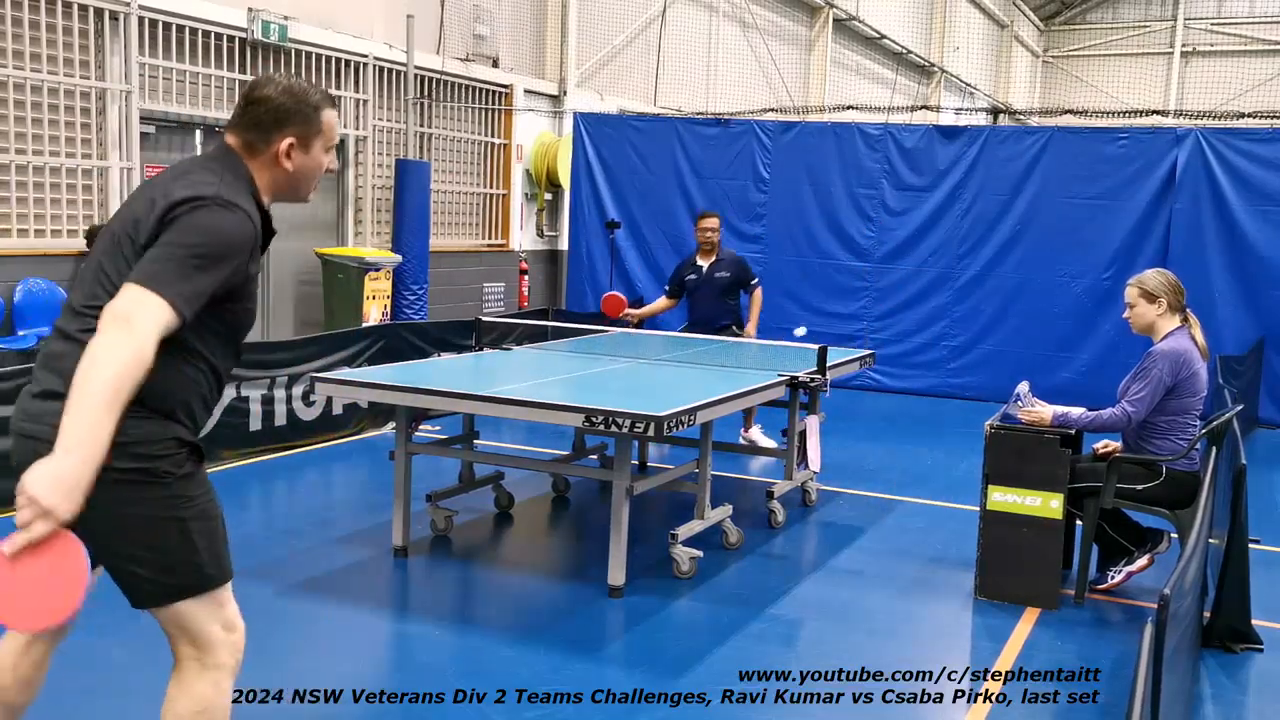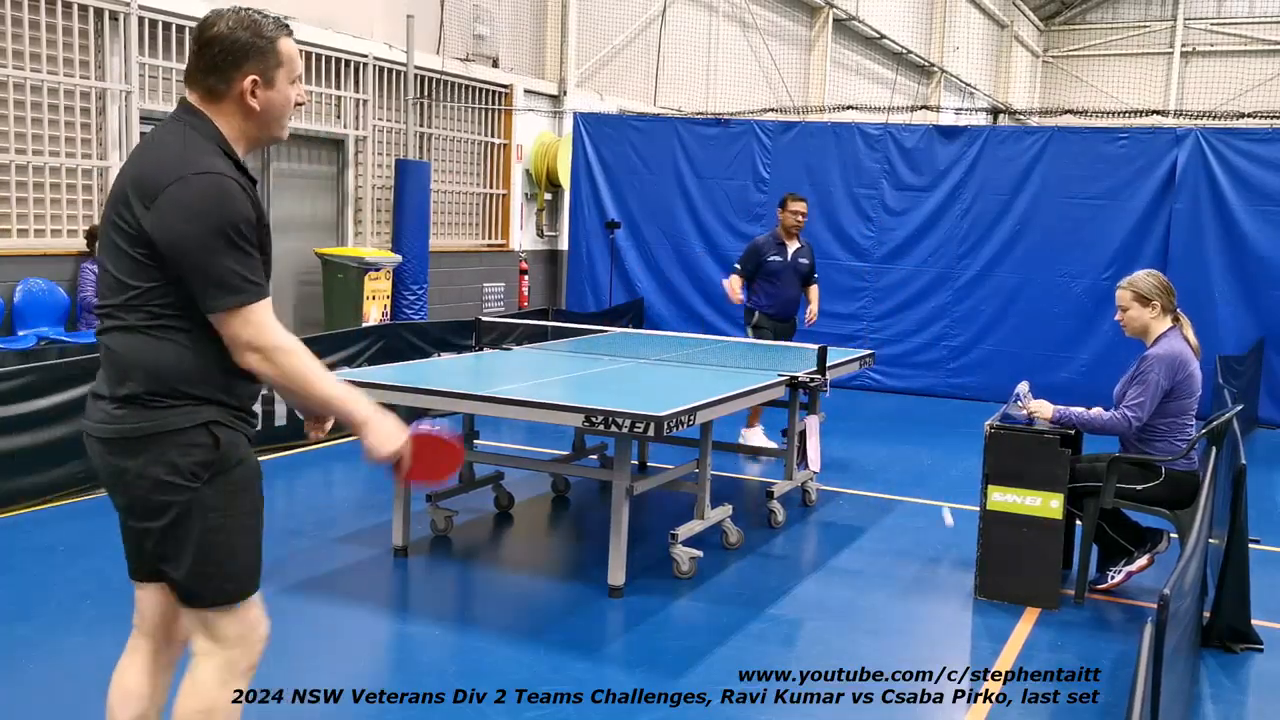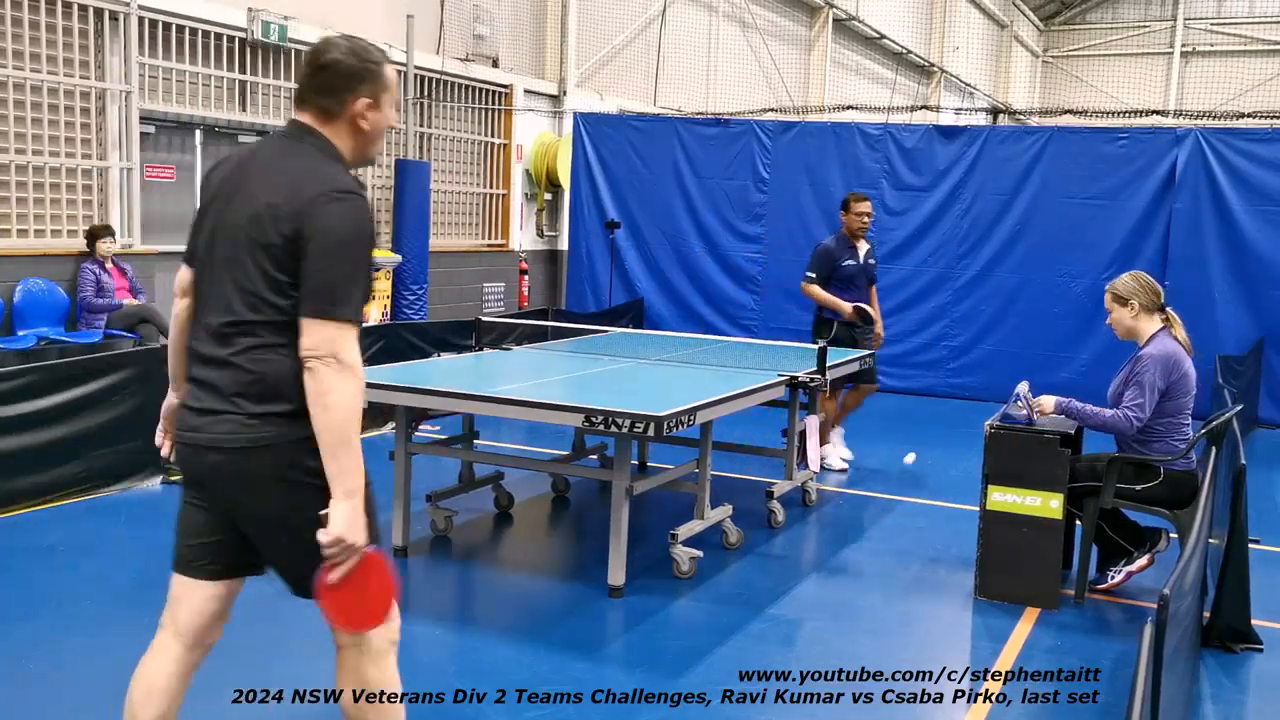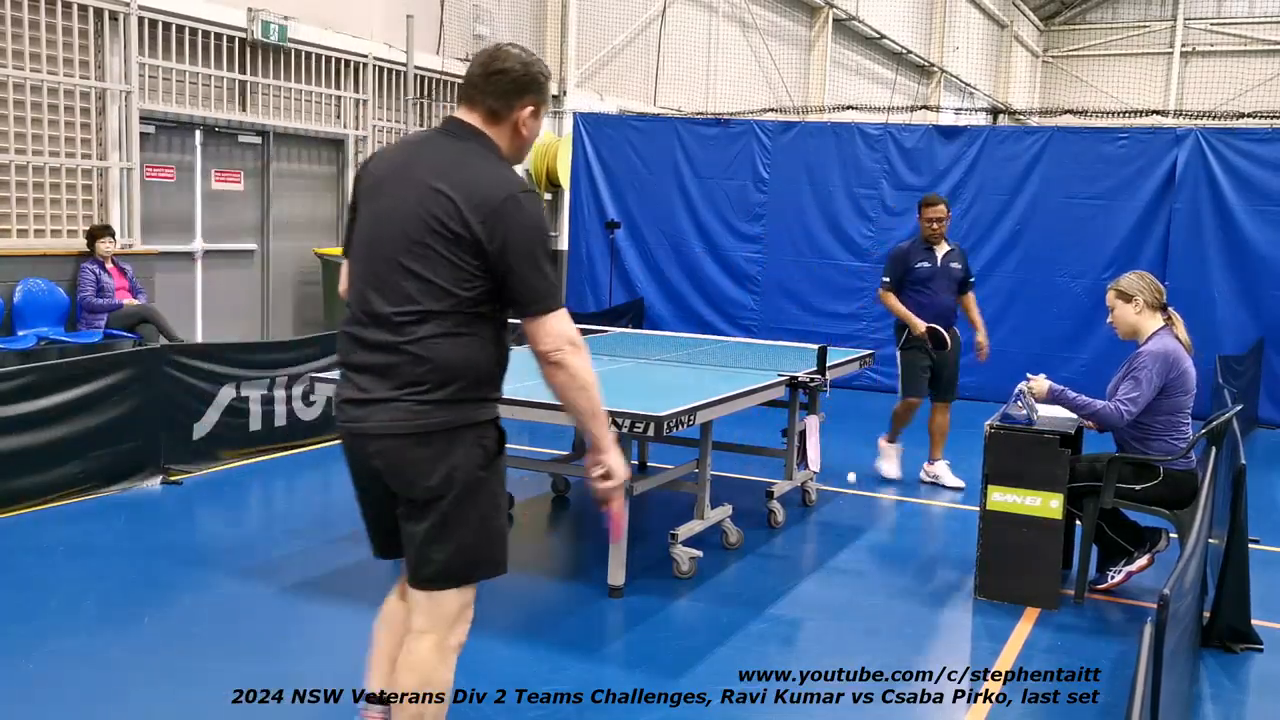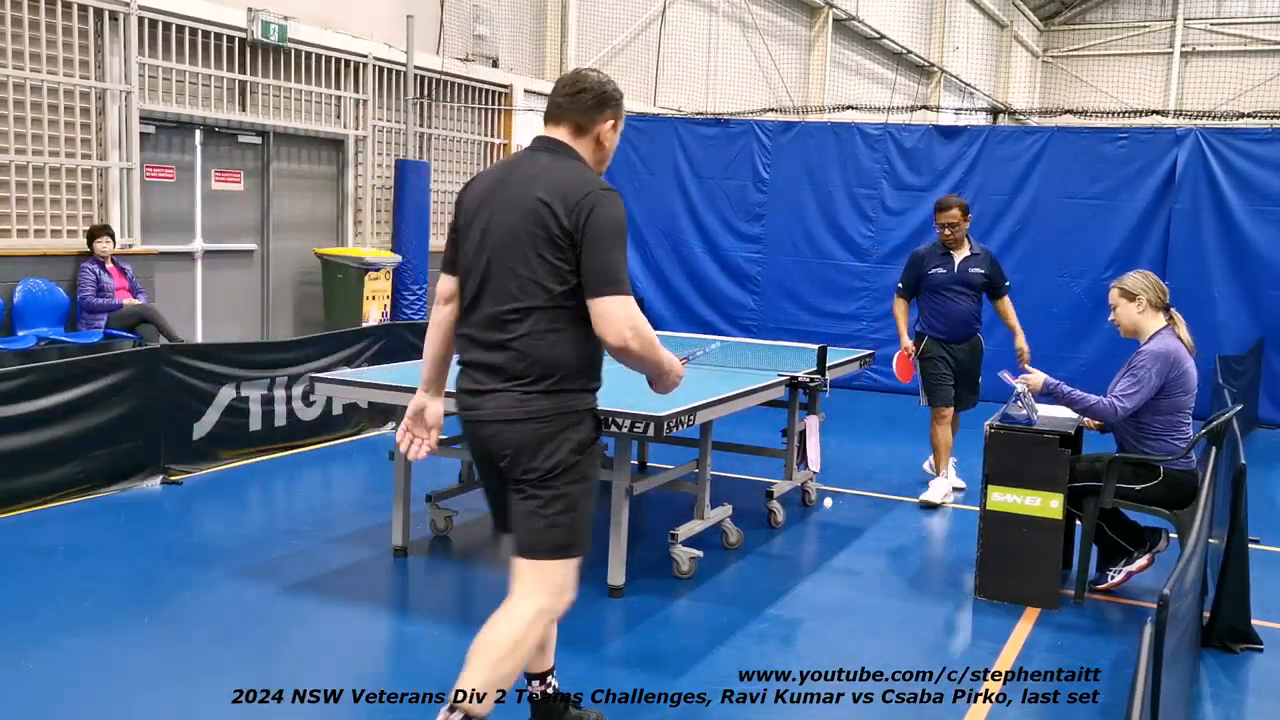
dt=0.5s
person 1, frame 1
left shoulder: (191, 180)
right shoulder: (226, 218)
right elbow: (128, 329)
right wrist: (75, 463)
right hip: (116, 447)
right knee: (214, 644)
person 1, frame 2
left shoulder: (180, 156)
right shoulder: (200, 185)
right elbow: (256, 342)
left wrist: (311, 388)
right wrist: (365, 415)
left hip: (142, 428)
right hip: (177, 437)
left knee: (161, 631)
right knee: (234, 638)
person 1, frame 3
left shoulder: (233, 170)
right shoulder: (337, 200)
left elbow: (188, 293)
right elbow: (327, 358)
left wrist: (182, 391)
right wrist: (349, 495)
left hip: (212, 434)
right hip: (282, 445)
left knee: (189, 629)
right knee: (370, 629)
person 1, frame 4
left shoulder: (381, 164)
right shoulder: (504, 197)
right elbow: (555, 347)
right wrist: (604, 445)
left hip: (360, 413)
right hip: (442, 429)
left knee: (411, 593)
right knee: (439, 620)
person 1, frame 5
left shoulder: (480, 186)
right shoulder: (593, 197)
left elbow: (446, 300)
right elbow: (617, 328)
left wrist: (430, 391)
right wrist: (665, 367)
left hip: (484, 408)
right hip: (549, 417)
left knee: (531, 566)
right knee: (543, 592)
person 2, frame 1
left shoulder: (1167, 353)
right shoulder: (1177, 345)
left elbow: (1127, 415)
left wrist: (1058, 418)
right wrist: (1124, 444)
left hip: (1167, 476)
right hip: (1162, 465)
left knee: (1065, 479)
right knee: (1065, 467)
left ankle: (1141, 543)
right ankle: (1120, 556)
person 2, frame 2
left shoulder: (1163, 356)
right shoulder: (1165, 347)
left elbow: (1128, 421)
left wrist: (1058, 414)
right wrist: (1104, 416)
left hip: (1166, 476)
right hip: (1157, 465)
left knee: (1065, 479)
right knee: (1066, 467)
left ankle: (1139, 542)
right ankle: (1119, 557)
person 2, frame 3
left shoulder: (1157, 356)
right shoulder: (1156, 348)
left elbow: (1128, 422)
left wrist: (1063, 406)
right wrist: (1100, 415)
left hip: (1164, 477)
right hip: (1155, 466)
left knee: (1063, 479)
right knee: (1065, 468)
left ankle: (1139, 542)
right ankle: (1119, 555)
person 2, frame 4
left shoulder: (1157, 353)
right shoulder: (1156, 346)
left elbow: (1120, 413)
left wrist: (1054, 393)
right wrist: (1102, 421)
left hip: (1165, 476)
right hip: (1154, 465)
left knee: (1063, 478)
right knee: (1064, 467)
left ankle: (1140, 542)
right ankle: (1119, 556)
person 2, frame 5
left shoulder: (1159, 353)
right shoulder: (1157, 347)
left elbow: (1114, 408)
right elbow: (1128, 410)
left wrist: (1049, 386)
right wrist: (1104, 422)
left hip: (1165, 476)
right hip: (1154, 466)
left knee: (1063, 479)
right knee: (1065, 468)
left ankle: (1140, 542)
right ankle: (1119, 555)
person 3, frame 1
left shoulder: (734, 261)
right shoulder: (685, 266)
left elbow: (755, 291)
right elbow: (669, 299)
left wrist: (752, 324)
right wrist: (639, 313)
left hip: (727, 333)
right hip: (694, 333)
left ankle: (750, 430)
person 3, frame 2
left shoulder: (806, 250)
right shoulder: (760, 245)
left elbow: (811, 283)
right elbow: (737, 275)
left wrist: (813, 304)
right wrist: (734, 290)
left hip: (787, 323)
right hip: (760, 318)
left ankle: (750, 429)
right ankle: (752, 429)
person 3, frame 3
left shoulder: (869, 251)
right shoulder: (828, 248)
right elbow: (808, 286)
left wrist: (878, 321)
right wrist: (840, 305)
left hip: (859, 329)
right hip: (833, 328)
left knee: (867, 385)
right knee: (831, 389)
left ankle: (832, 427)
right ankle: (824, 447)
person 3, frame 4
left shoulder: (958, 255)
right shoulder: (904, 252)
left elbow: (966, 294)
right elbow: (885, 293)
left wrist: (979, 329)
right wrist: (914, 321)
left hip: (948, 340)
right hip: (913, 338)
left knee: (943, 402)
right knee: (911, 400)
left ankle: (934, 465)
right ankle: (889, 443)
person 3, frame 5
left shoulder: (984, 257)
right shoulder: (921, 256)
left elbow: (1001, 298)
right elbow: (901, 299)
left wrist: (1018, 335)
right wrist: (904, 336)
left hip: (969, 345)
right hip: (933, 346)
left knee: (957, 410)
right knee: (941, 412)
left ankle: (939, 462)
right ankle: (941, 480)
